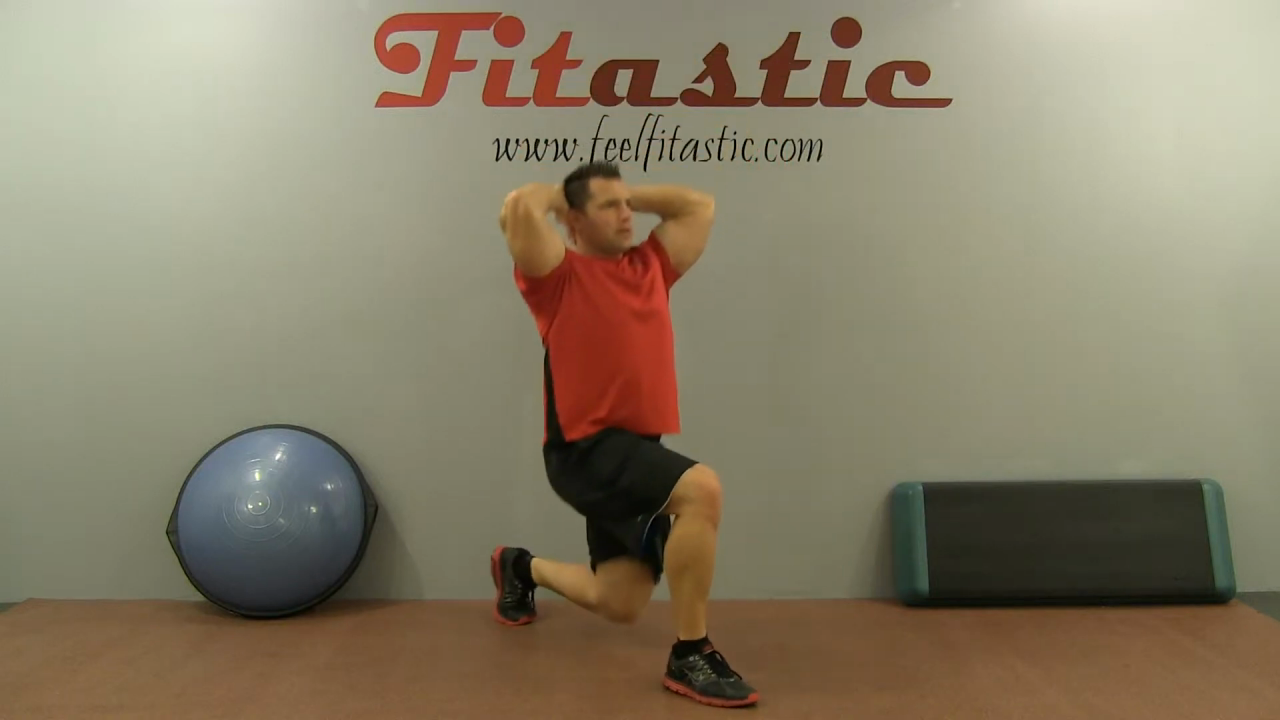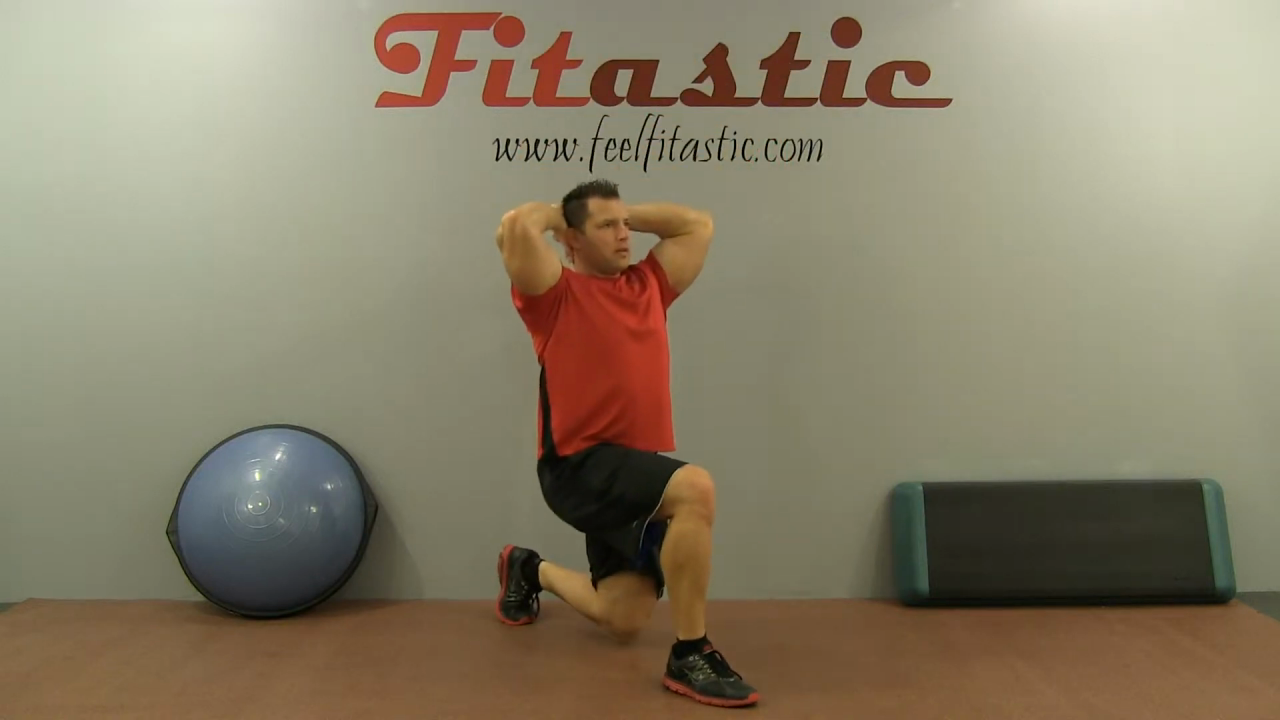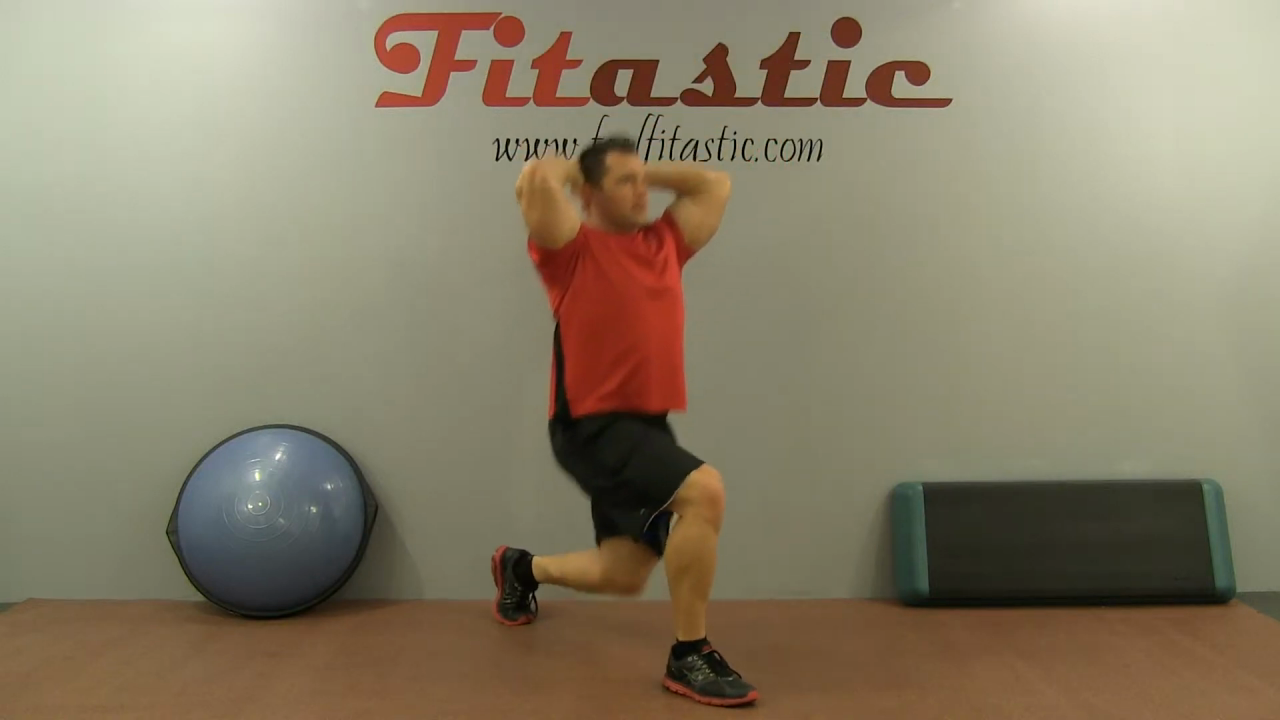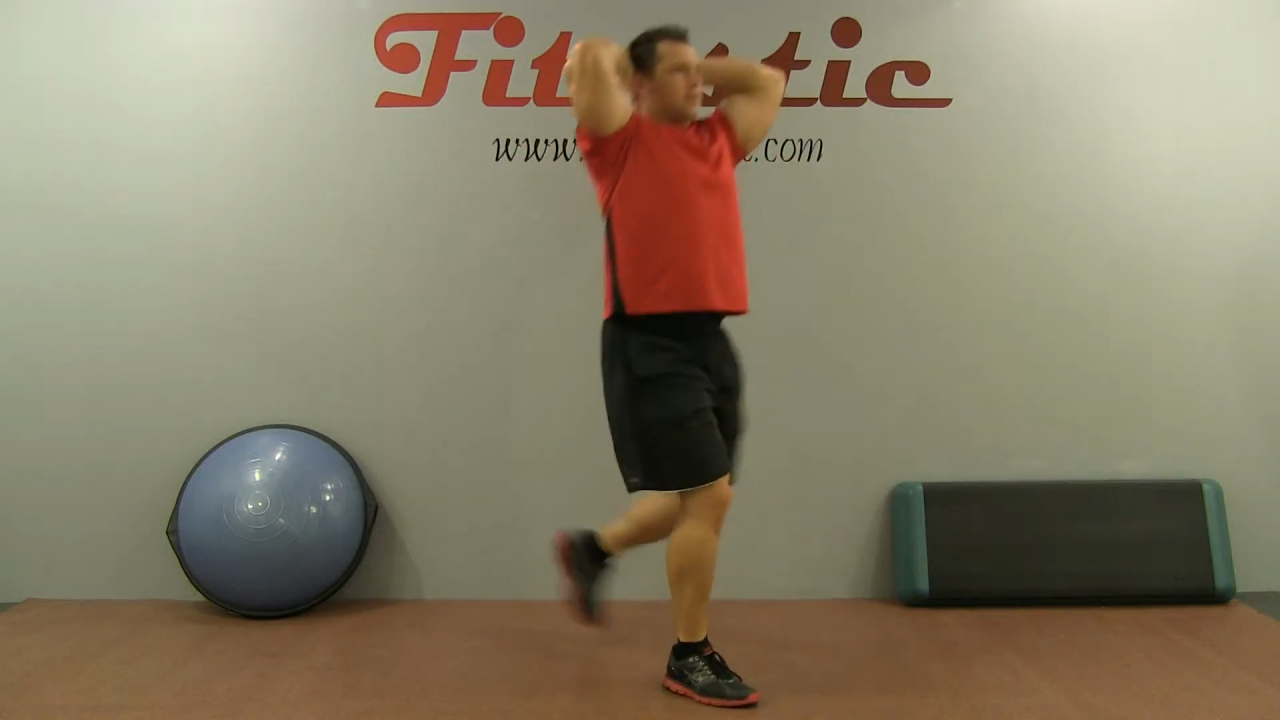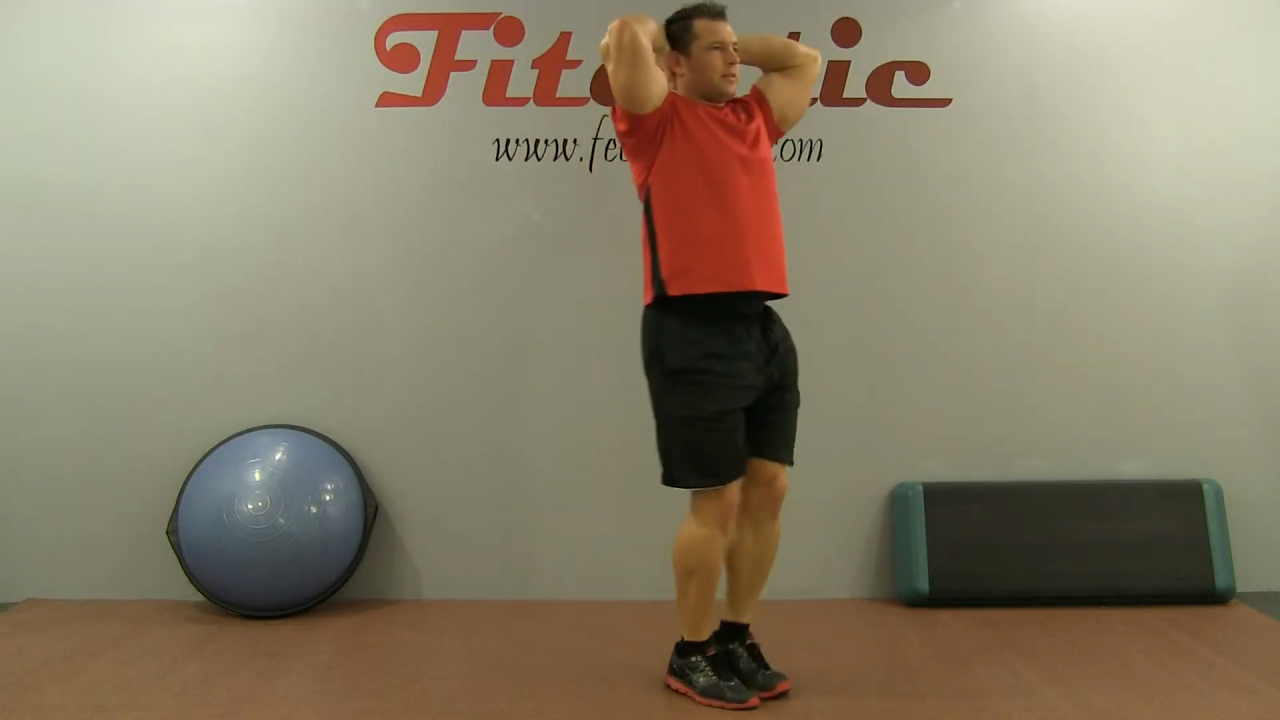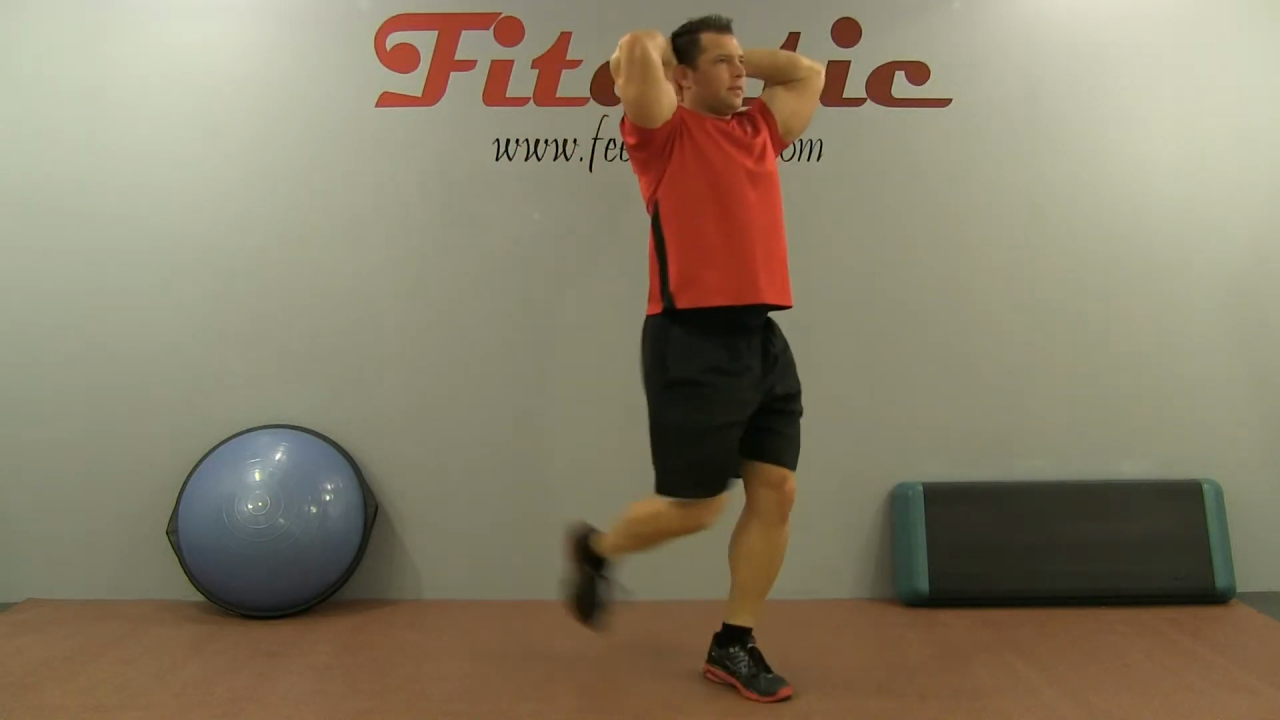
dt=0.4s
person 1, frame 1
left shoulder: (651, 265)
right shoulder: (559, 275)
left elbow: (700, 205)
right elbow: (518, 209)
left wrist: (627, 193)
right wrist: (559, 193)
left hip: (638, 446)
right hip: (585, 448)
left knee: (619, 601)
right knee: (702, 490)
left ankle: (521, 568)
right ankle: (690, 656)
person 1, frame 2
left shoulder: (648, 286)
right shoulder: (556, 294)
left elbow: (699, 224)
right elbow: (516, 227)
left wrist: (625, 213)
right wrist: (557, 214)
left hip: (633, 464)
right hip: (578, 464)
left knee: (624, 620)
right knee: (694, 488)
left ankle: (529, 570)
right ankle: (690, 656)
person 1, frame 3
left shoulder: (665, 242)
right shoulder: (574, 249)
left elbow: (716, 184)
right elbow: (534, 182)
left wrist: (645, 171)
right wrist: (576, 168)
left hip: (648, 421)
right hip: (593, 426)
left knee: (625, 575)
right knee: (703, 493)
left ankle: (521, 569)
right ankle: (689, 655)
person 1, frame 4
left shoulder: (717, 139)
right shoulder: (622, 140)
left elbow: (769, 82)
right elbow: (586, 61)
left wrist: (698, 67)
right wrist: (620, 57)
left hip: (710, 337)
right hip: (649, 343)
left knee: (702, 497)
right knee: (702, 500)
left ankle: (591, 549)
right ankle: (689, 656)
person 1, frame 5
left shoulder: (753, 118)
right shoulder: (658, 120)
left elbow: (805, 60)
left hip: (760, 325)
right hip: (690, 329)
left knee: (768, 492)
right knee: (719, 500)
left ankle: (734, 640)
right ankle: (690, 656)
person 1, frame 6
left shoulder: (758, 130)
right shoulder: (665, 133)
left elbow: (809, 73)
right elbow: (635, 53)
left wrist: (737, 61)
right wrist: (658, 51)
left hip: (760, 335)
right hip: (691, 339)
left knee: (775, 496)
right knee: (695, 505)
left ankle: (733, 645)
right ankle: (595, 551)
